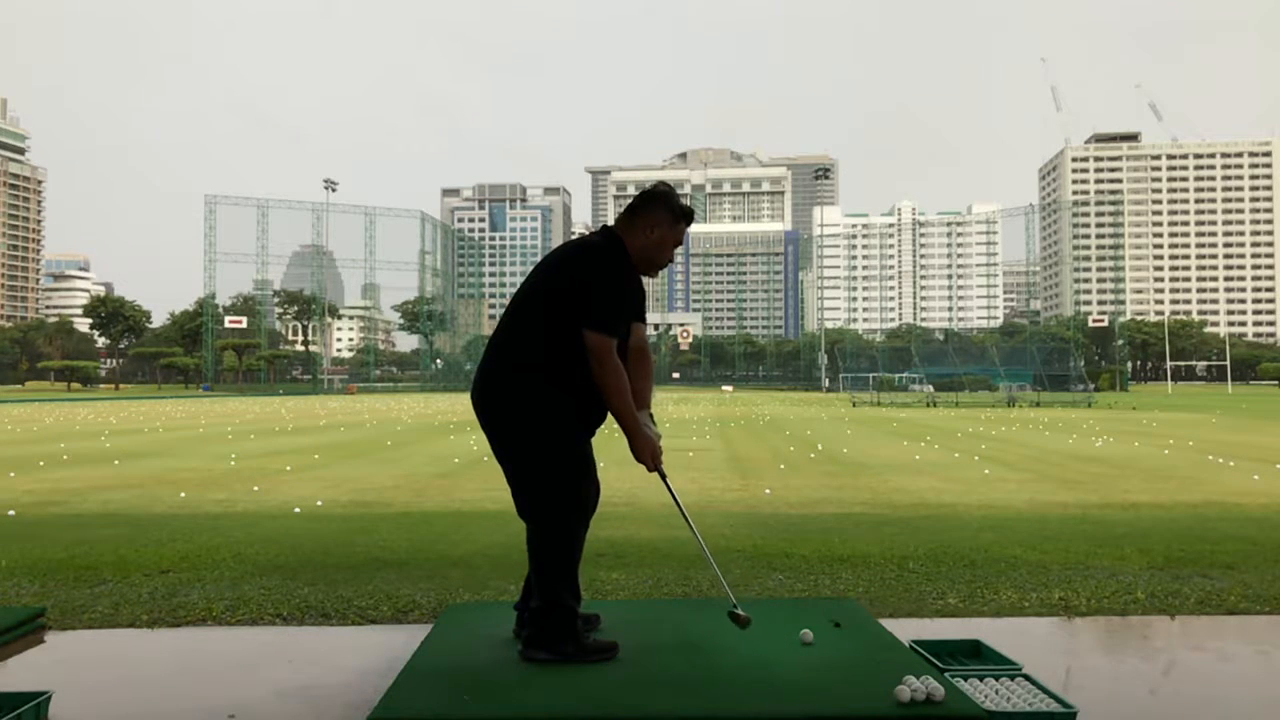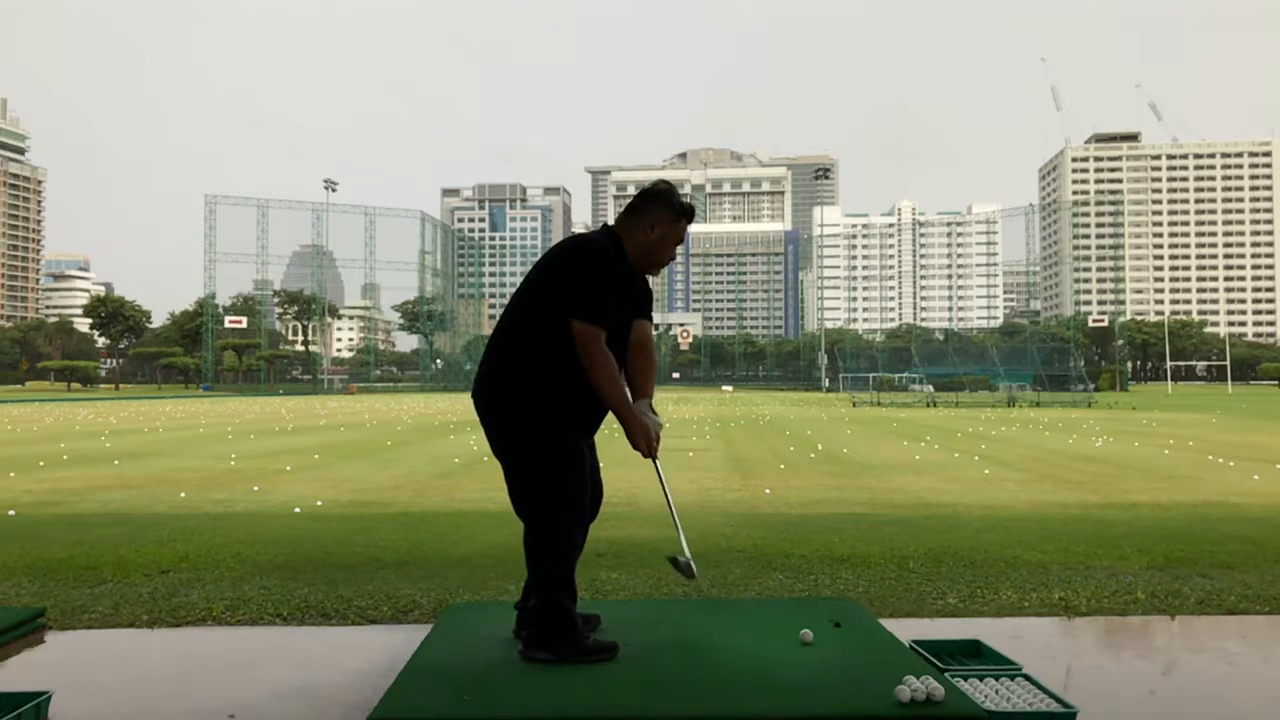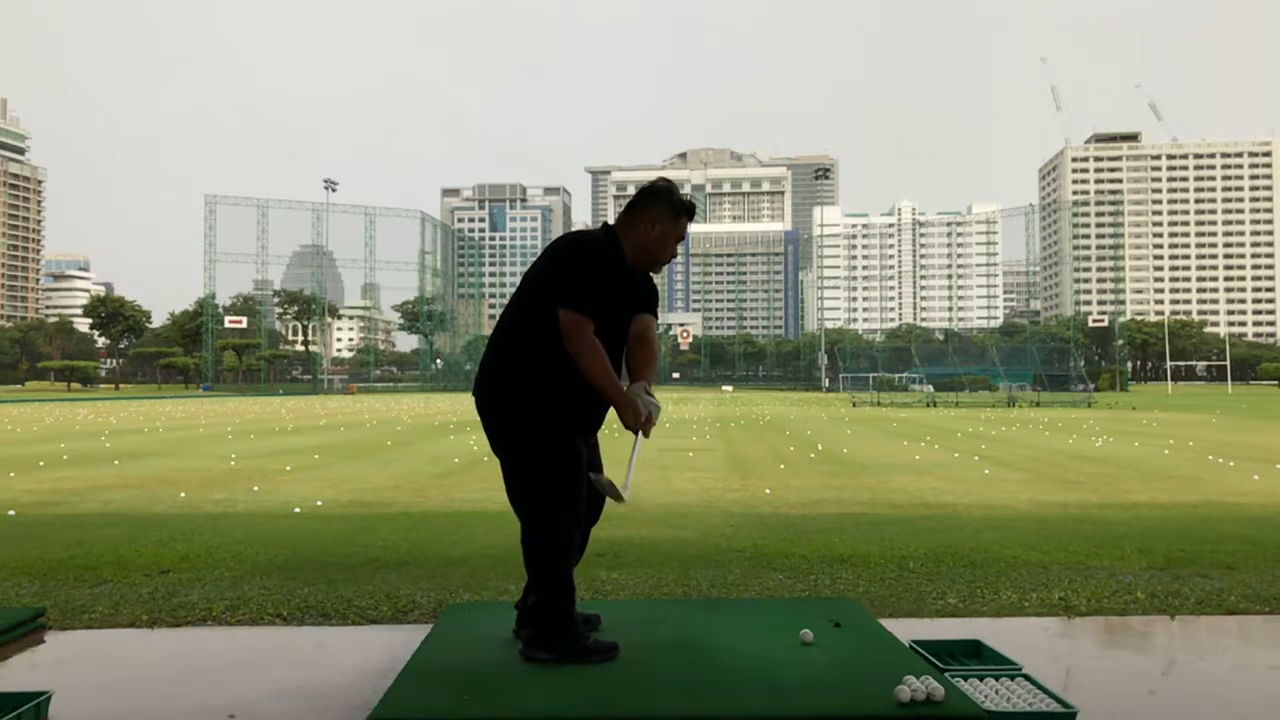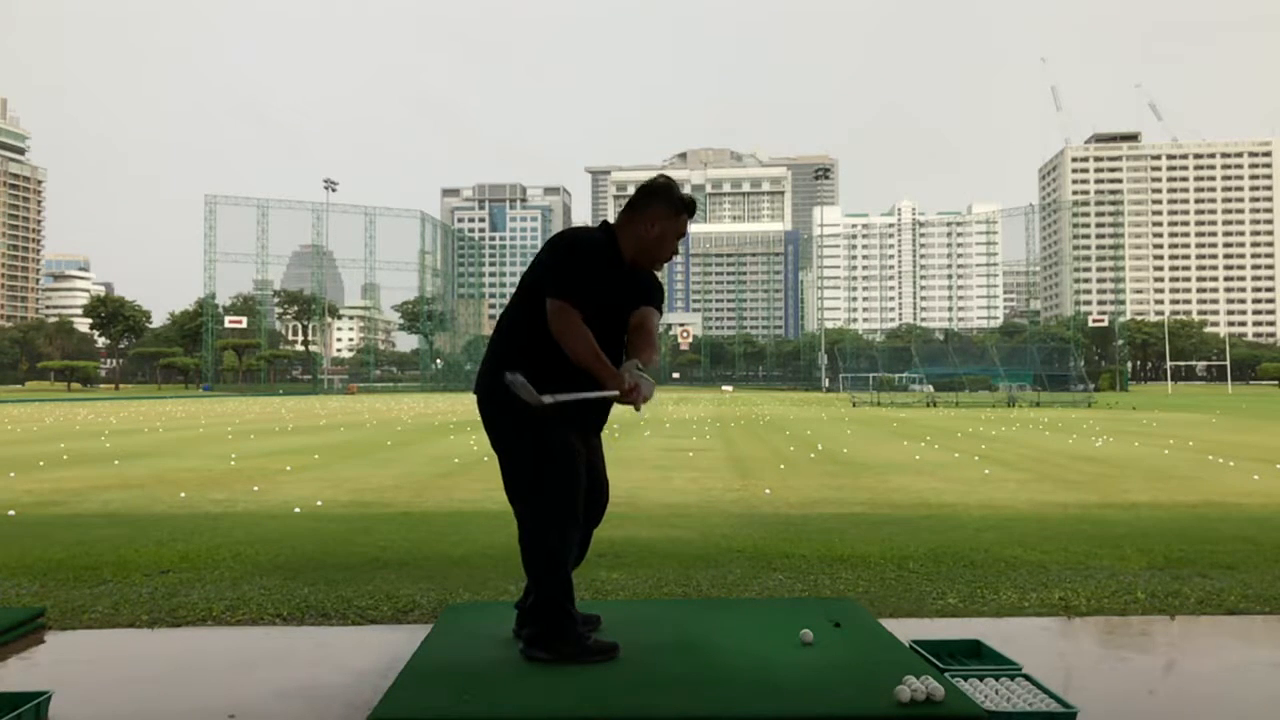
dt=0.5s
person 1, frame 1
left shoulder: (621, 271)
right shoulder: (597, 264)
left elbow: (636, 349)
right elbow: (602, 358)
left wrist: (644, 417)
right wrist: (634, 432)
left hip: (547, 402)
right hip: (522, 401)
left knee: (575, 499)
right knee: (560, 508)
left ankle: (540, 610)
right ankle: (551, 632)
person 1, frame 2
left shoulder: (632, 279)
right shoulder: (591, 258)
left elbow: (639, 343)
right elbow: (591, 347)
left wrist: (644, 406)
right wrist: (629, 418)
left hip: (558, 404)
right hip: (520, 400)
left knee: (580, 500)
right knee: (557, 508)
left ankle: (540, 609)
right ankle: (550, 631)
person 1, frame 3
left shoulder: (639, 281)
right shoulder: (583, 253)
left elbow: (642, 336)
right elbow: (578, 336)
left wrist: (642, 389)
right wrist: (620, 400)
left hip: (564, 404)
right hip: (520, 399)
left knee: (582, 500)
right knee: (555, 507)
left ankle: (542, 609)
right ankle: (549, 631)
person 1, frame 4
left shoulder: (644, 282)
right shoulder: (578, 249)
left elbow: (644, 329)
right elbow: (563, 322)
left wrist: (636, 369)
right wrist: (613, 378)
left hip: (572, 406)
right hip: (521, 399)
left knee: (587, 502)
right knee: (553, 509)
left ankle: (541, 608)
right ankle: (550, 631)
